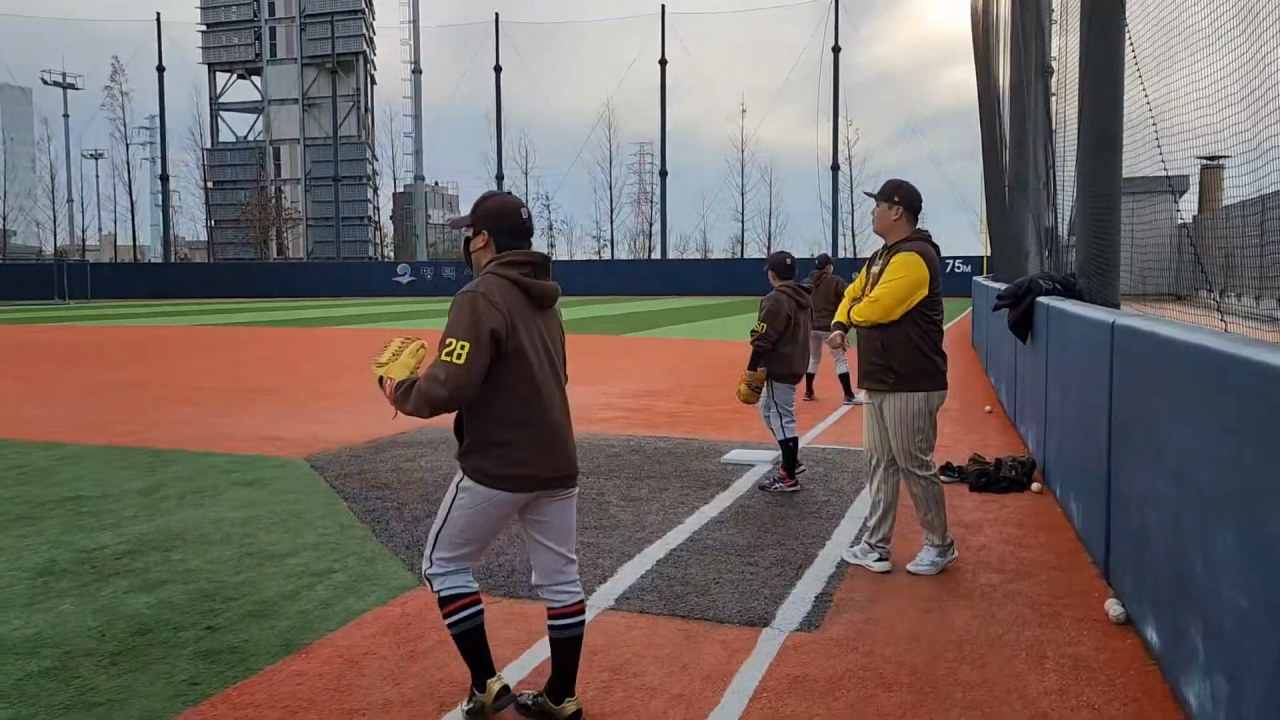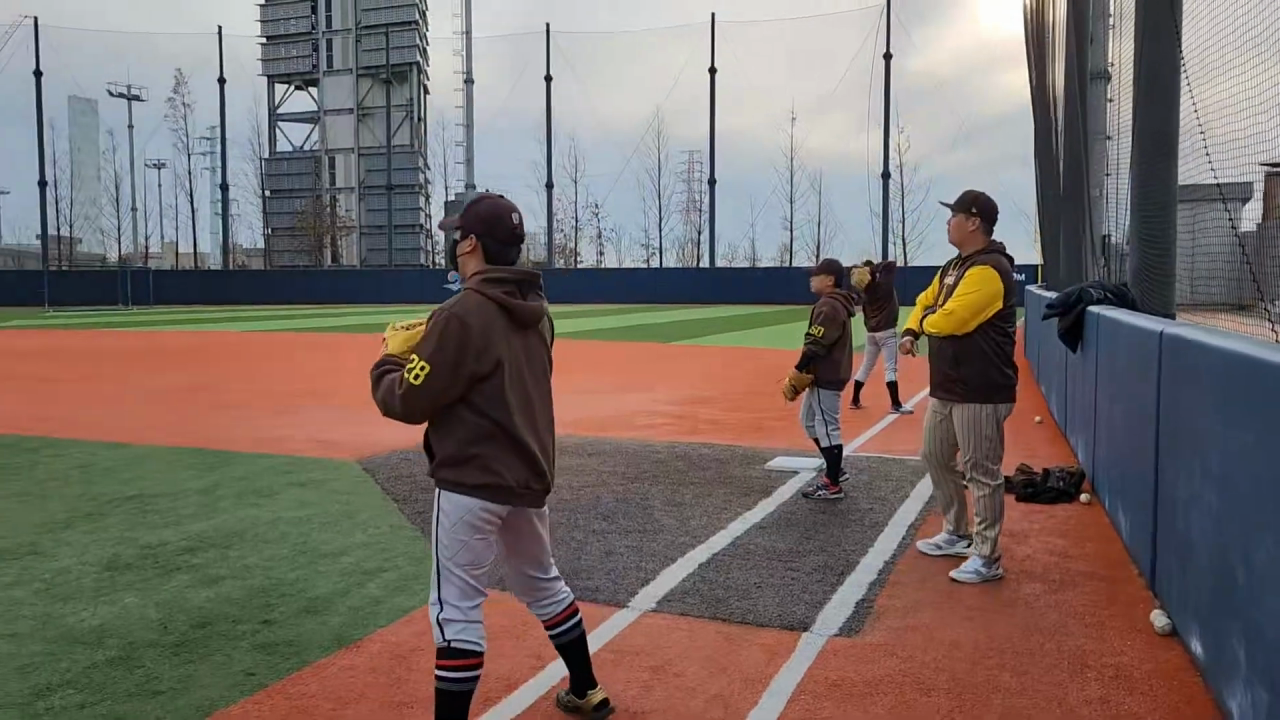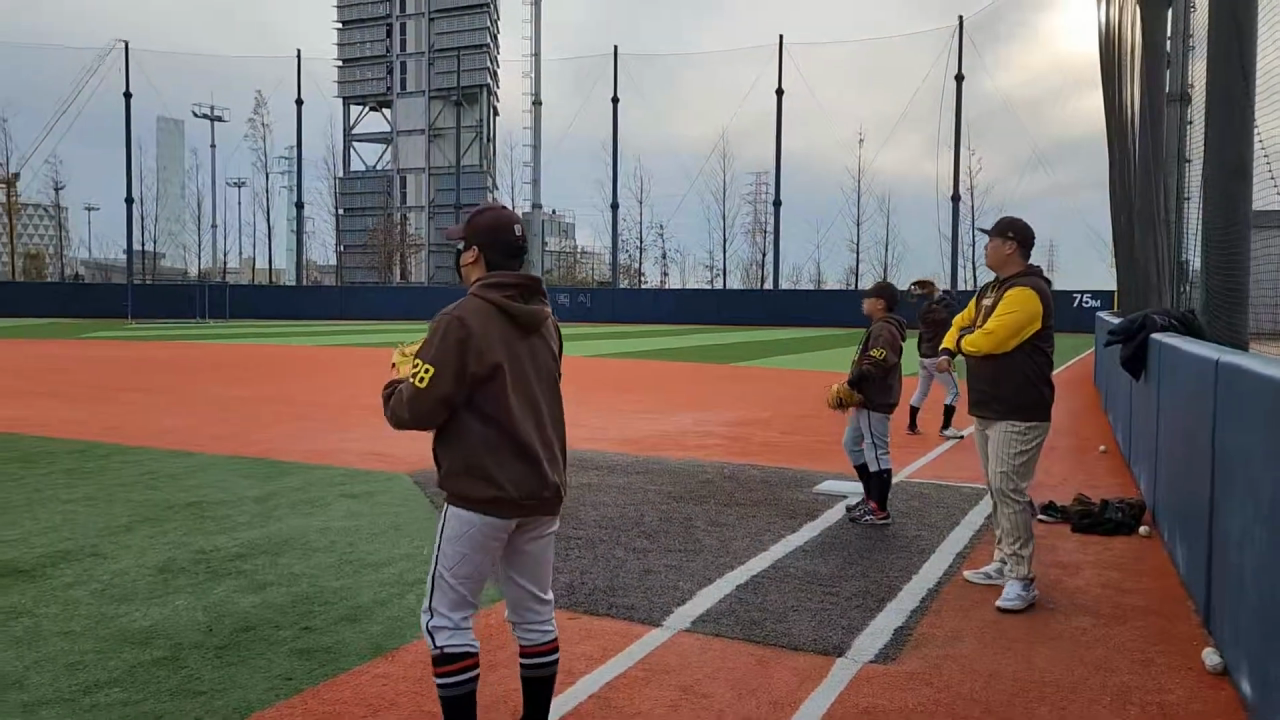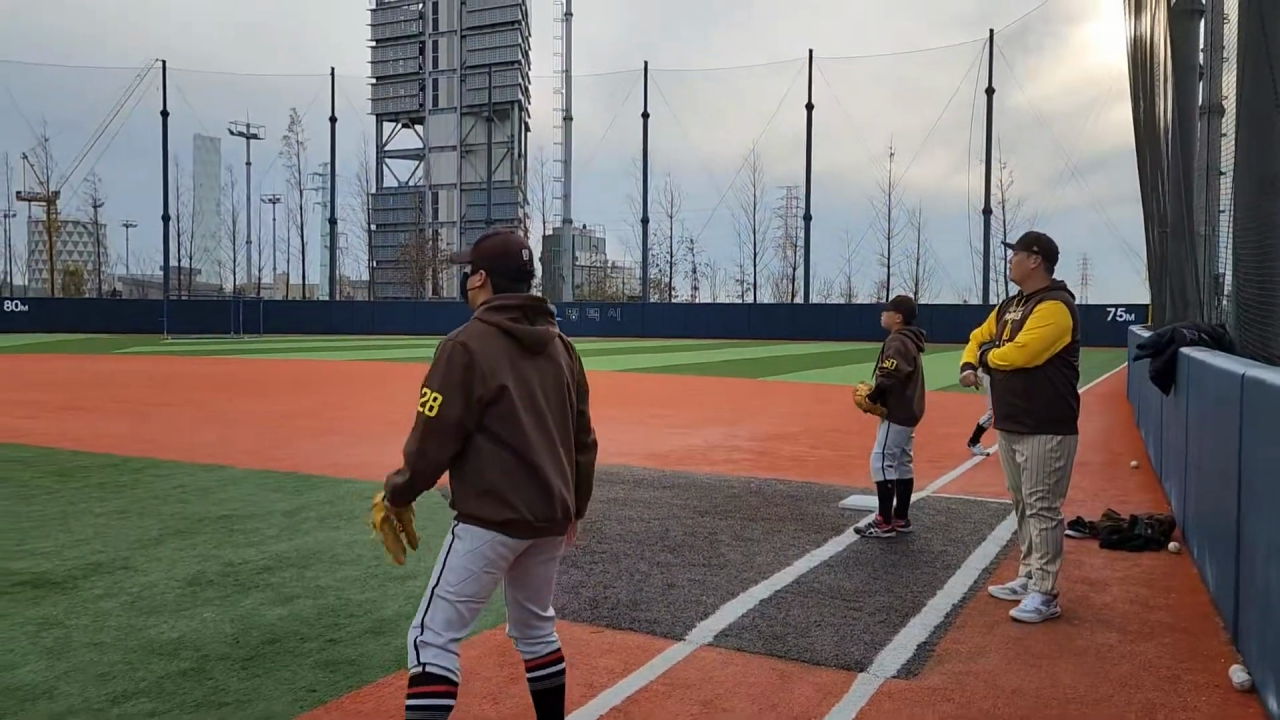
dt=0.7s
person 1, frame 1
left shoulder: (481, 297)
right shoulder: (542, 299)
left elbow: (448, 388)
left wrist: (402, 391)
left hip: (494, 467)
right hip: (557, 463)
left knee: (444, 563)
right knee: (560, 578)
person 1, frame 2
left shoulder: (460, 314)
right shoulder: (535, 312)
left elbow: (409, 402)
left wrist: (387, 362)
left hip: (470, 485)
right hip: (529, 479)
left knee: (455, 611)
right knee: (543, 585)
person 1, frame 3
left shoulder: (462, 320)
right shoulder: (545, 321)
left elbow: (418, 410)
left wrist: (395, 386)
left hip: (480, 497)
right hip: (542, 493)
left knee: (446, 619)
right knee: (534, 613)
person 1, frame 4
left shoulder: (466, 345)
right shoulder: (559, 344)
left elbow: (433, 442)
right elbow: (583, 438)
left wrist: (398, 490)
right wrist: (574, 506)
left hip: (490, 519)
right hip: (551, 516)
left knee: (434, 636)
right knee: (535, 628)
person 2, frame 1
left shoulder: (913, 258)
right shoulder: (880, 257)
left elbow: (875, 309)
right elbow: (854, 295)
left wrist: (853, 313)
right wrist: (840, 325)
left hip: (911, 384)
right hip: (879, 381)
left knee: (916, 466)
right knee: (881, 463)
left ankle: (940, 546)
right ankle: (875, 546)
person 2, frame 2
left shoulder: (989, 270)
right shoulder: (954, 266)
left elbow: (949, 320)
right elbow: (925, 302)
left wrist: (925, 321)
right wrist: (911, 332)
left hip: (980, 392)
right hip: (946, 389)
left knee: (981, 474)
right knee: (935, 458)
left ankle: (987, 558)
right ankle: (957, 534)
person 2, frame 3
left shoulder: (1027, 291)
right shoulder: (990, 291)
left elbow: (989, 340)
right elbow: (962, 325)
left wrist: (962, 342)
right wrist: (946, 352)
left hip: (1020, 413)
right hip: (987, 409)
left knee: (1009, 490)
right knee: (998, 490)
left ankle: (1022, 580)
right ankle: (1004, 564)
person 2, frame 4
left shoulder: (1055, 306)
right shoulder: (1009, 306)
left elbow: (1019, 353)
right elbow: (979, 338)
left wrist: (986, 356)
right wrist: (969, 365)
left hip: (1047, 428)
right hip: (1010, 424)
left knee: (1043, 508)
right knee: (1022, 505)
left ankle: (1045, 595)
right ankle: (1028, 578)
person 3, frame 1
left shoulder: (775, 300)
right shoulder: (801, 299)
left elbow: (763, 339)
left wrist: (751, 370)
left hip: (780, 369)
right hip: (792, 365)
left knee: (782, 419)
right knee: (768, 410)
left ankle: (789, 477)
right ankle: (791, 462)
person 3, frame 2
left shoulder: (827, 306)
right shoulder: (837, 304)
left elbow: (817, 344)
left wrist: (798, 369)
right wrist: (806, 371)
left hip: (825, 377)
right hip: (824, 374)
left knee: (827, 427)
right knee: (810, 421)
left ankle: (832, 485)
right ankle: (834, 470)
person 3, frame 3
left shoulder: (882, 330)
right shoulder: (882, 328)
left elbow: (873, 367)
left wrist: (849, 384)
right wrist: (852, 384)
left hip: (875, 401)
right hip: (867, 398)
left knee: (876, 452)
right knee: (852, 446)
left ankle: (880, 510)
right ankle: (870, 498)
person 3, frame 4
left shoulder: (897, 342)
right shoulder: (909, 341)
left elbow: (888, 377)
left wrist: (871, 397)
right wrist: (876, 395)
left hip: (897, 413)
right hip: (907, 411)
left knee: (882, 461)
right knee: (902, 463)
left ankle: (884, 522)
right ankle: (901, 518)
